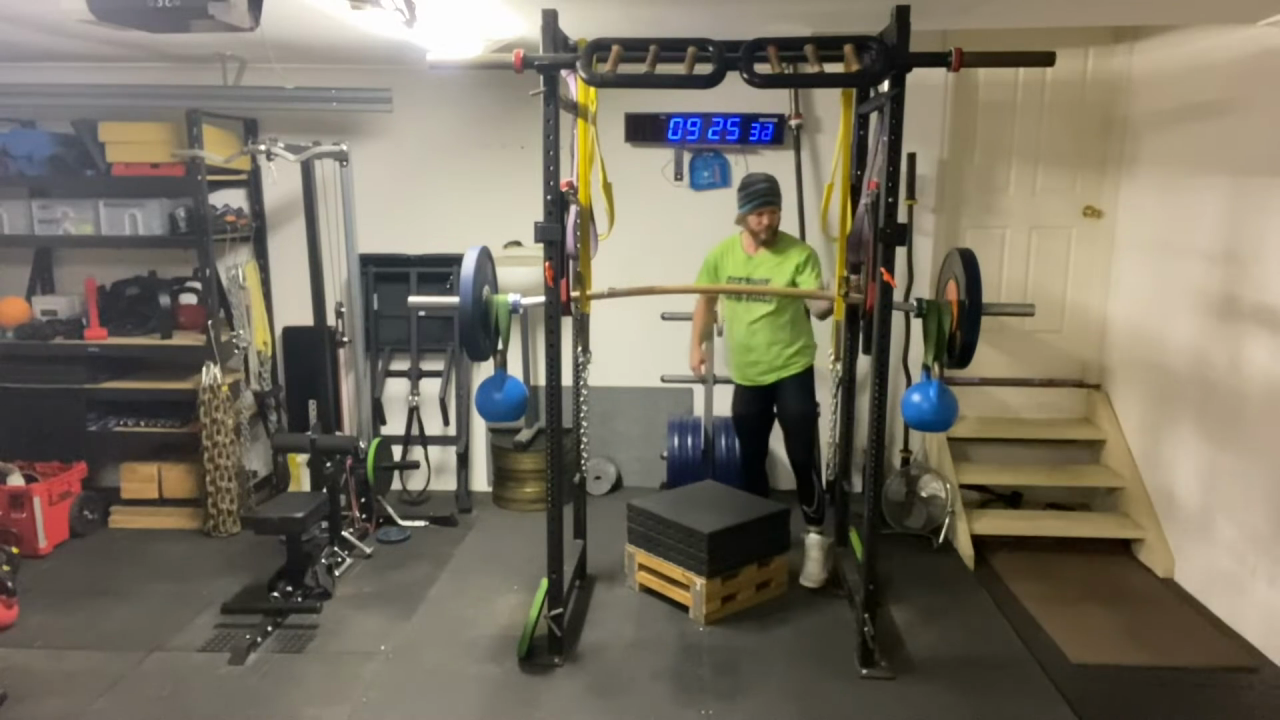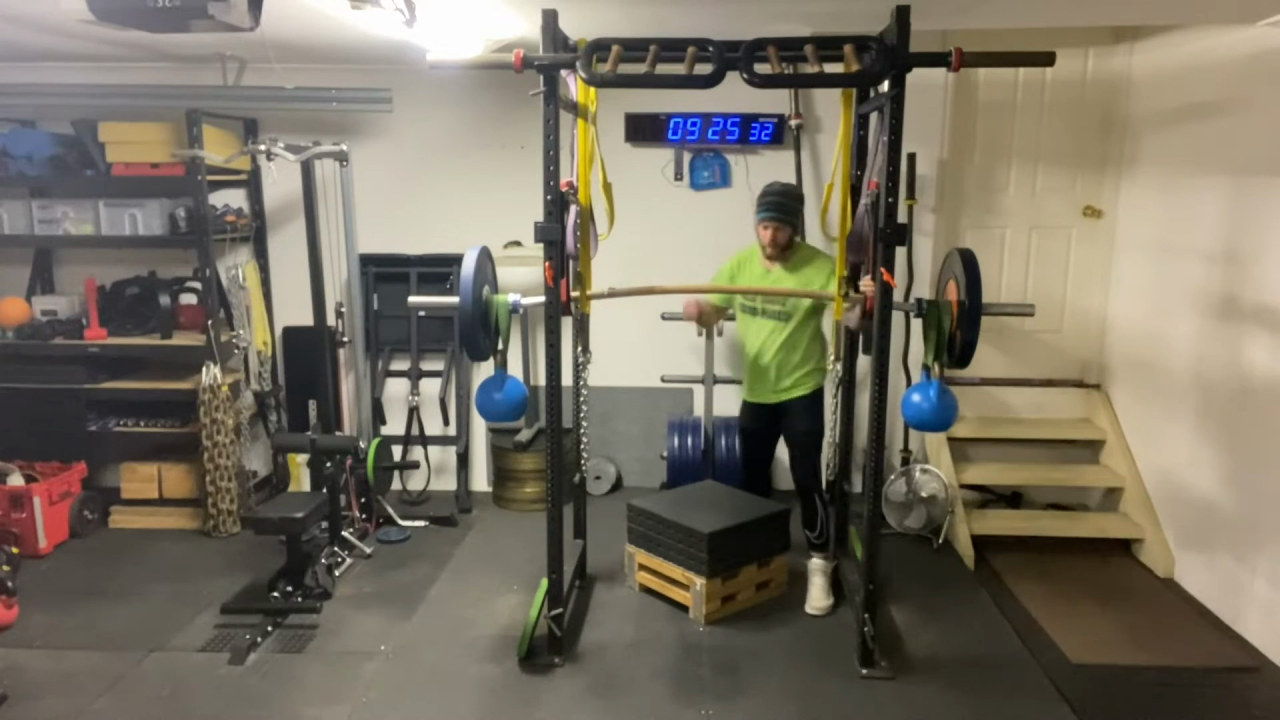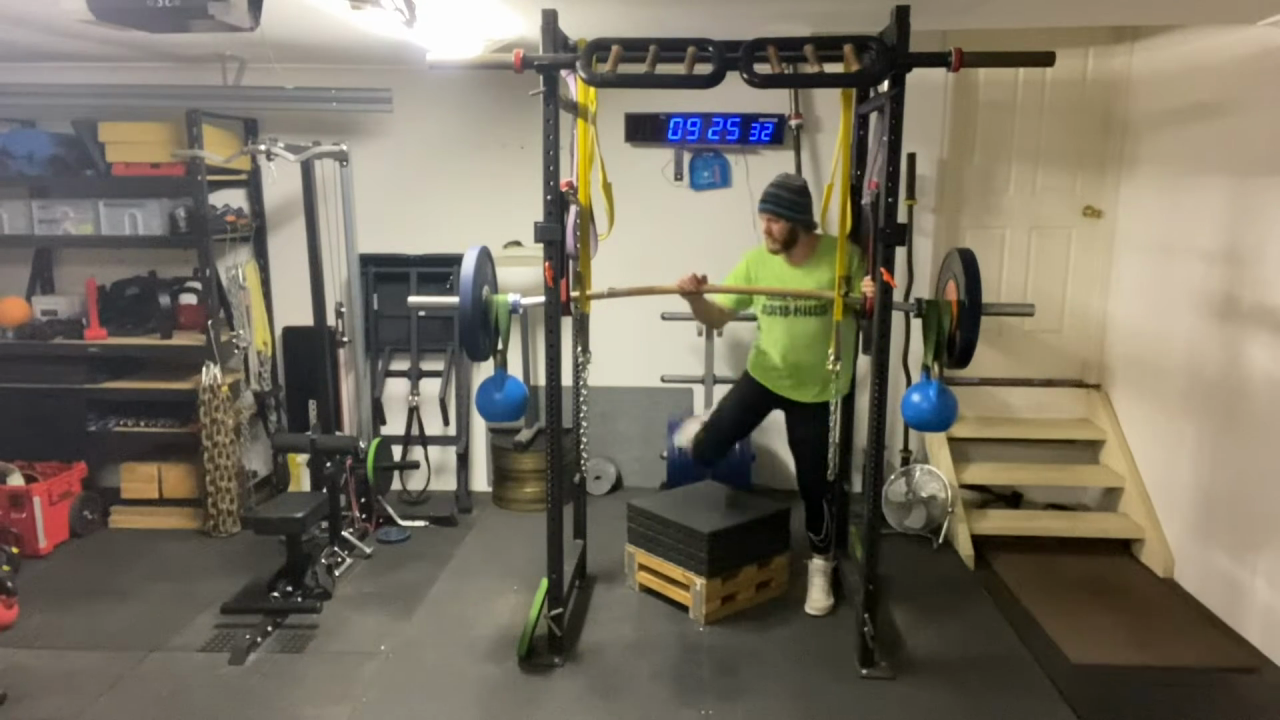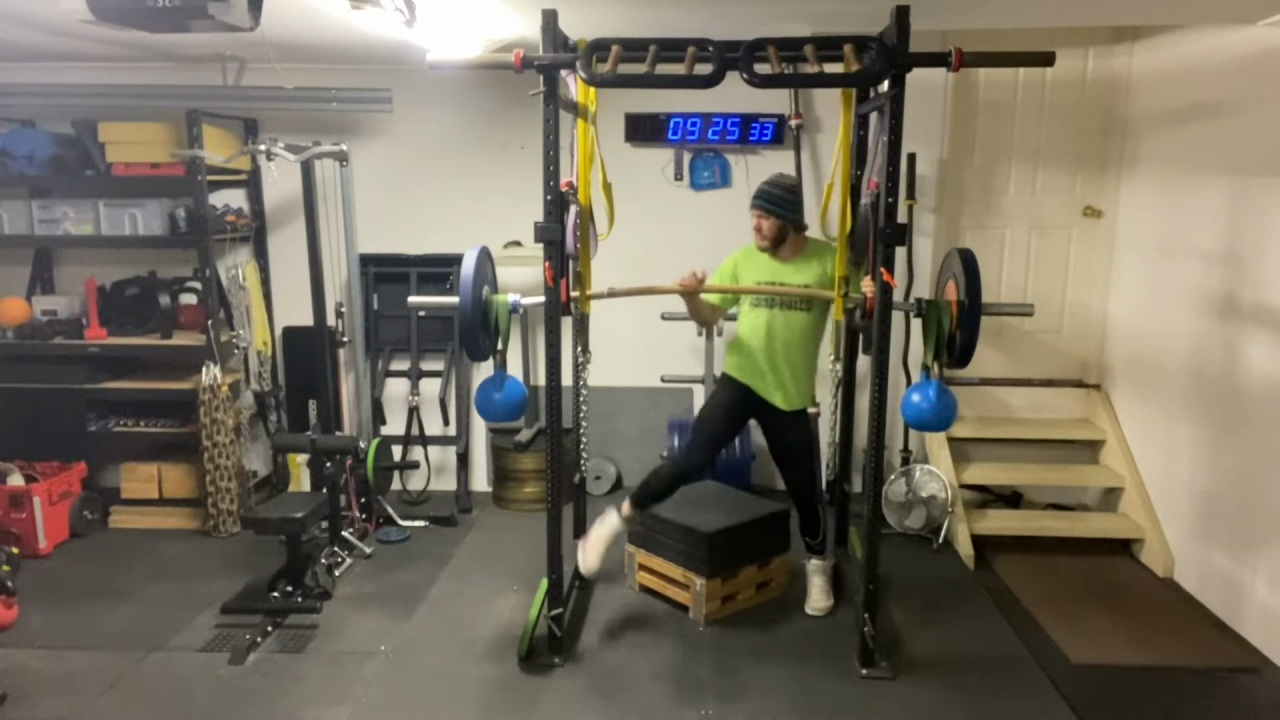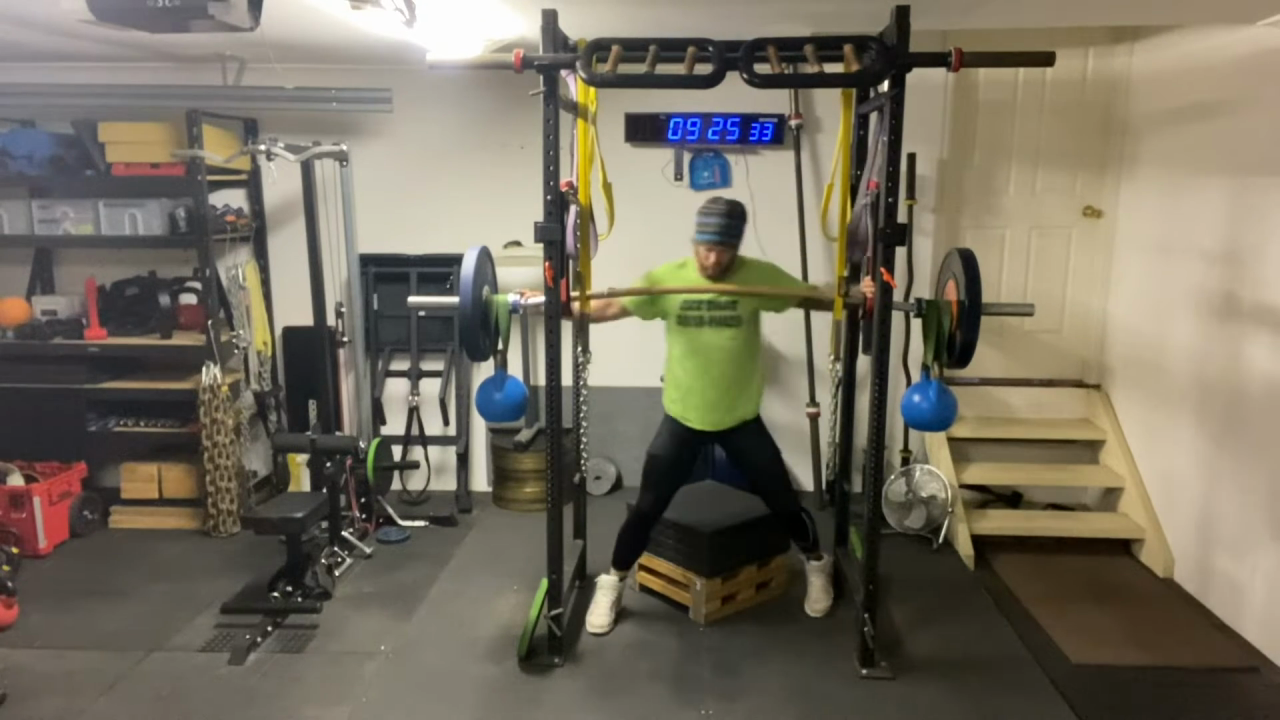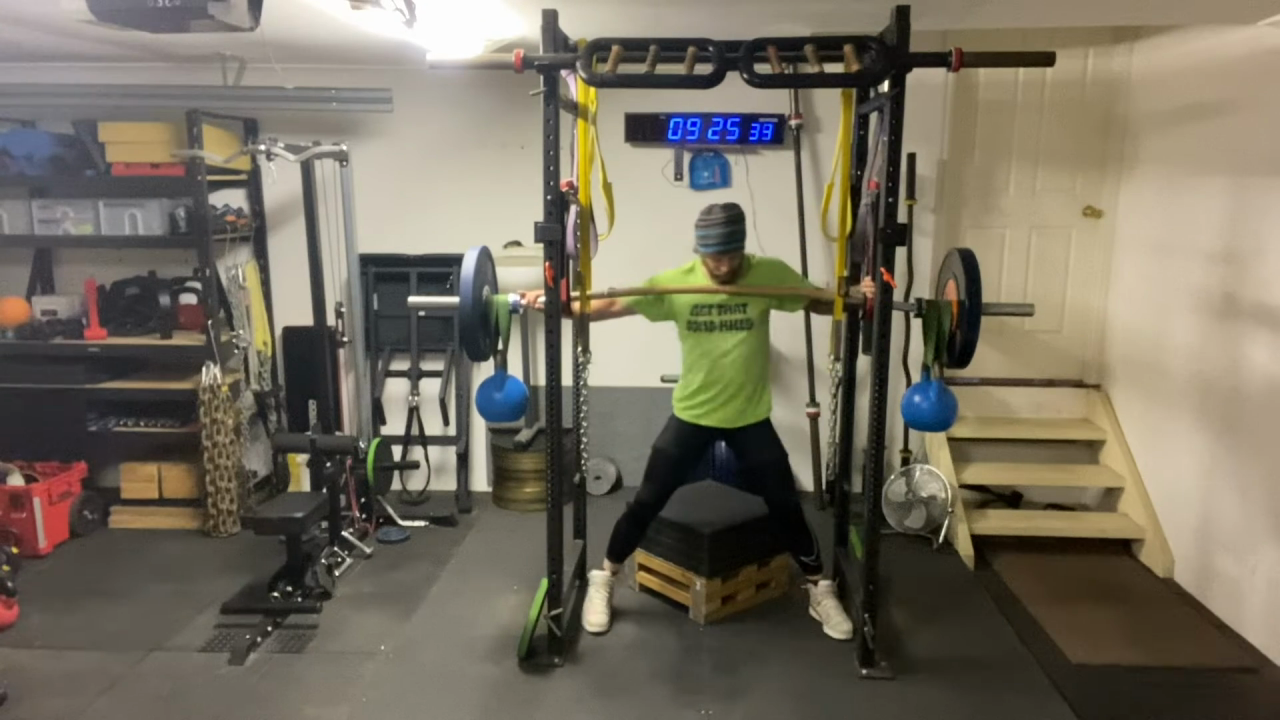
dt=0.4s
person 1, frame 1
left shoulder: (800, 254)
right shoulder: (722, 253)
left elbow: (820, 308)
right elbow: (707, 299)
left wrist: (836, 297)
right wrist: (697, 344)
left hip: (792, 370)
right hip: (747, 374)
left knee: (803, 460)
right knee: (751, 461)
left ankle: (816, 541)
person 1, frame 2
left shoulder: (821, 267)
right shoulder: (739, 264)
right elbow: (714, 307)
left wrist: (867, 297)
right wrist: (699, 311)
left hip: (801, 390)
right hip: (756, 388)
left knee: (807, 481)
right knee: (753, 475)
left ankle: (820, 565)
person 1, frame 3
left shoulder: (843, 256)
right shoulder: (756, 262)
right elbow: (716, 317)
left wrist: (872, 297)
right wrist: (693, 298)
left hip: (813, 389)
right hip: (762, 375)
left knee: (813, 483)
right knee: (706, 451)
left ankle: (821, 566)
right ankle: (704, 429)
person 1, frame 4
left shoulder: (829, 260)
right shoulder: (743, 260)
right elbow: (708, 316)
left wrist: (870, 297)
right wrist: (691, 296)
left hip: (790, 395)
right hip: (741, 380)
left knee: (805, 490)
right knee: (692, 462)
left ankle: (818, 567)
right ankle: (618, 518)
person 1, frame 5
left shoulder: (760, 276)
right shoulder: (668, 278)
left elbow: (813, 298)
right elbow: (607, 307)
left wrist: (854, 296)
left hip: (741, 418)
right hip: (682, 415)
left knee: (783, 500)
right knee: (649, 507)
left ankle: (817, 565)
right ankle: (612, 585)
person 1, frame 6
left shoulder: (770, 275)
right shoulder: (674, 283)
left elbow: (820, 301)
right elbow: (613, 305)
left wrist: (856, 296)
left hip: (750, 417)
right hip: (691, 414)
left knee: (786, 507)
right knee: (646, 502)
left ankle: (820, 591)
right ankle: (605, 580)
